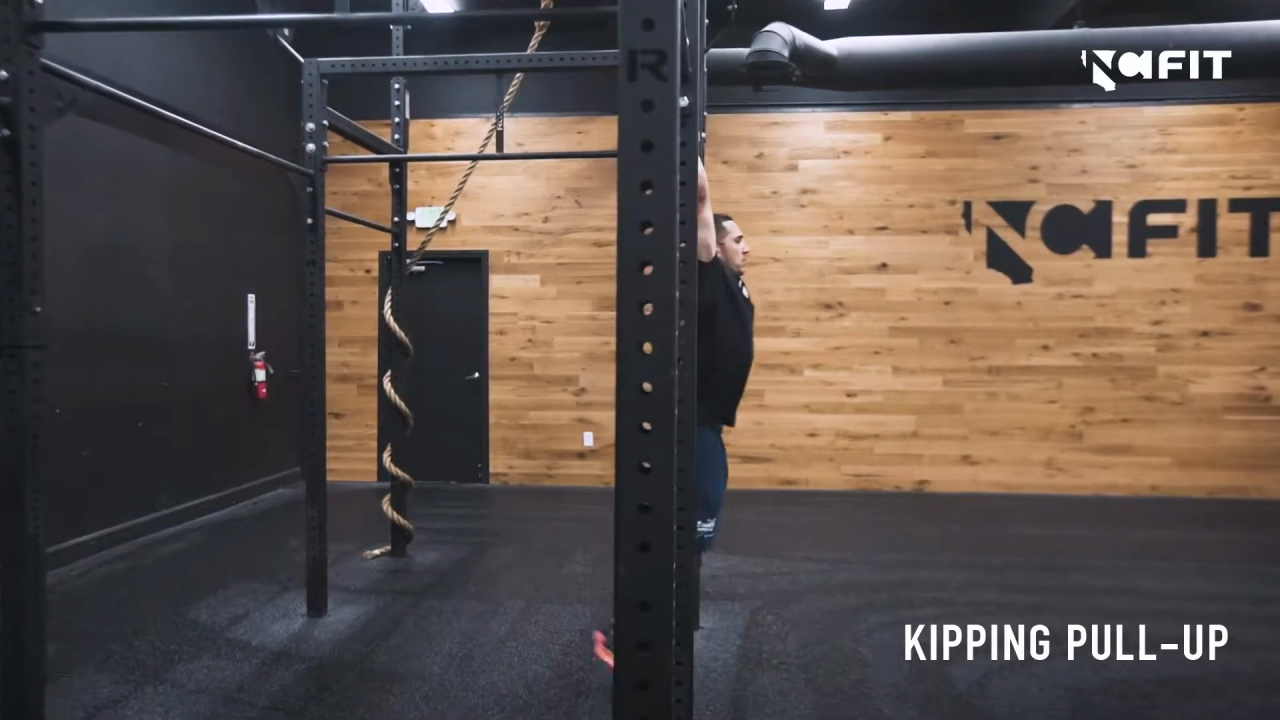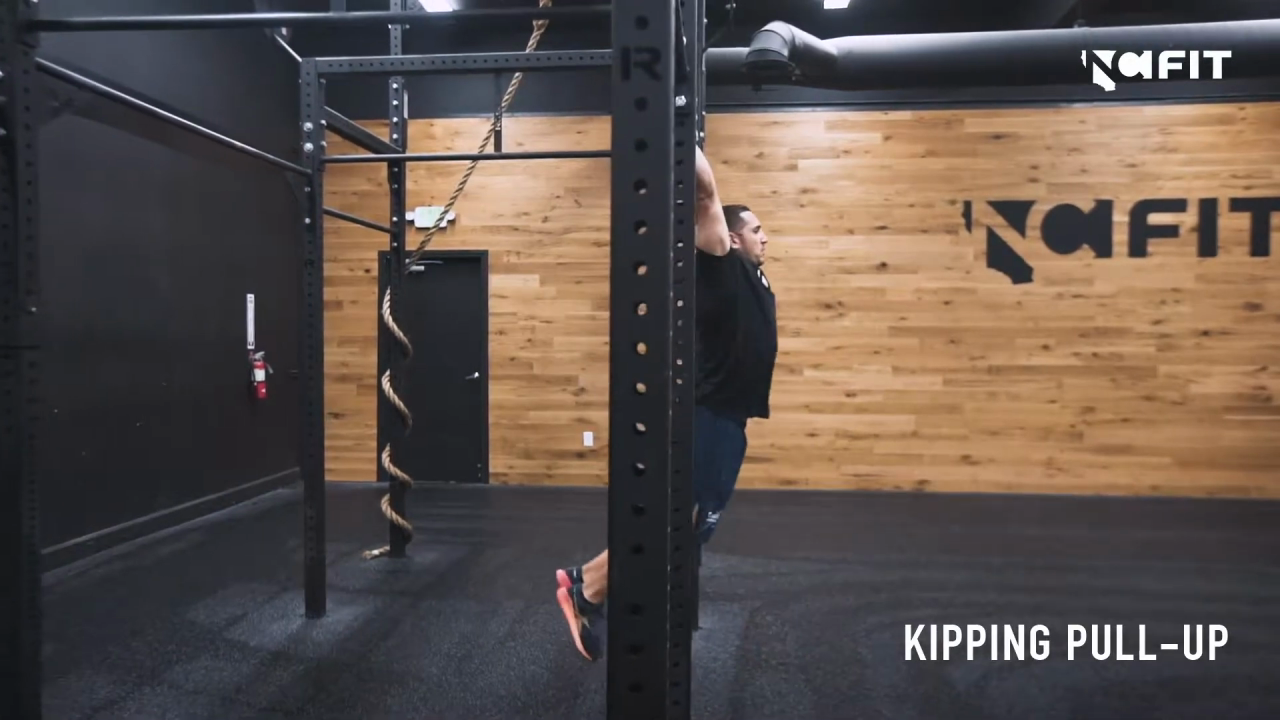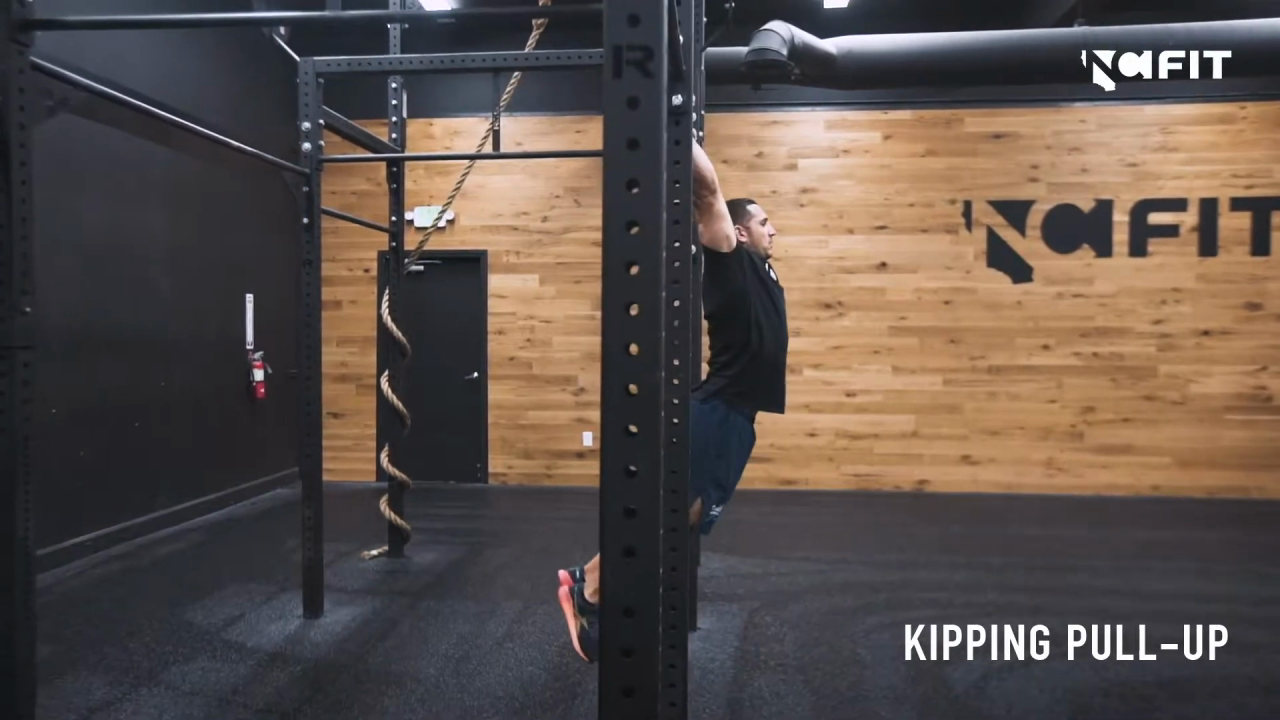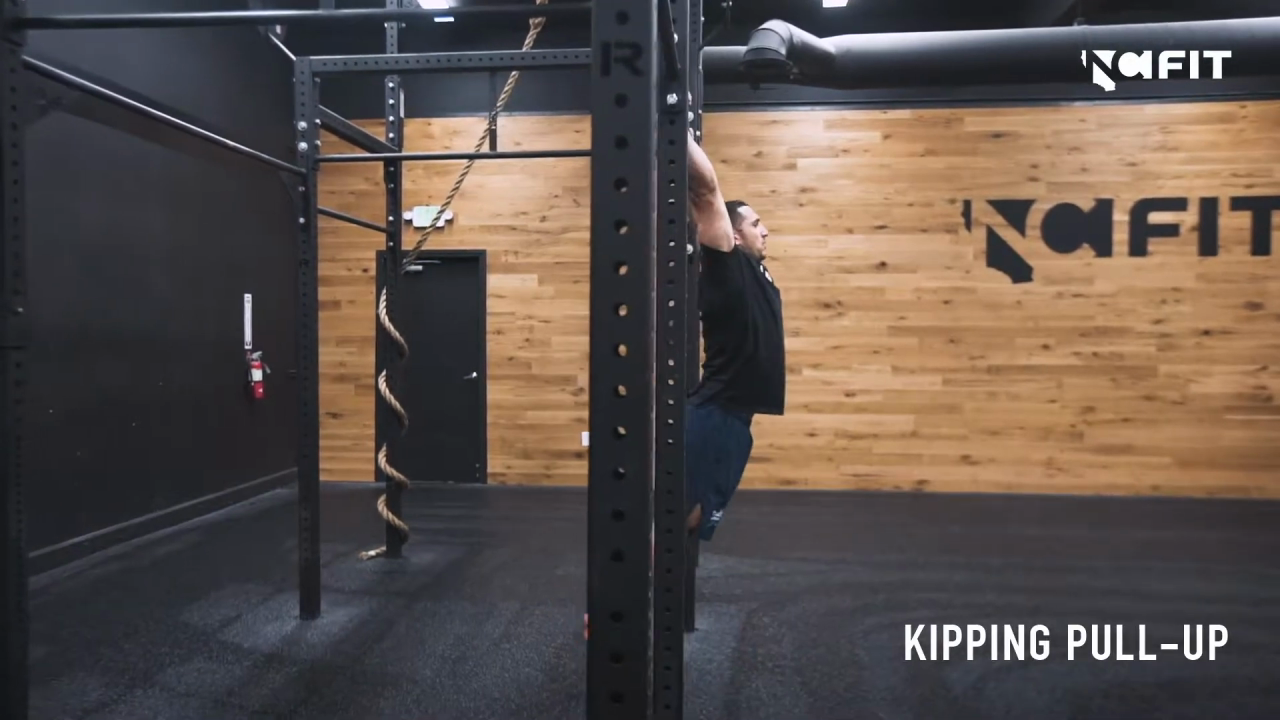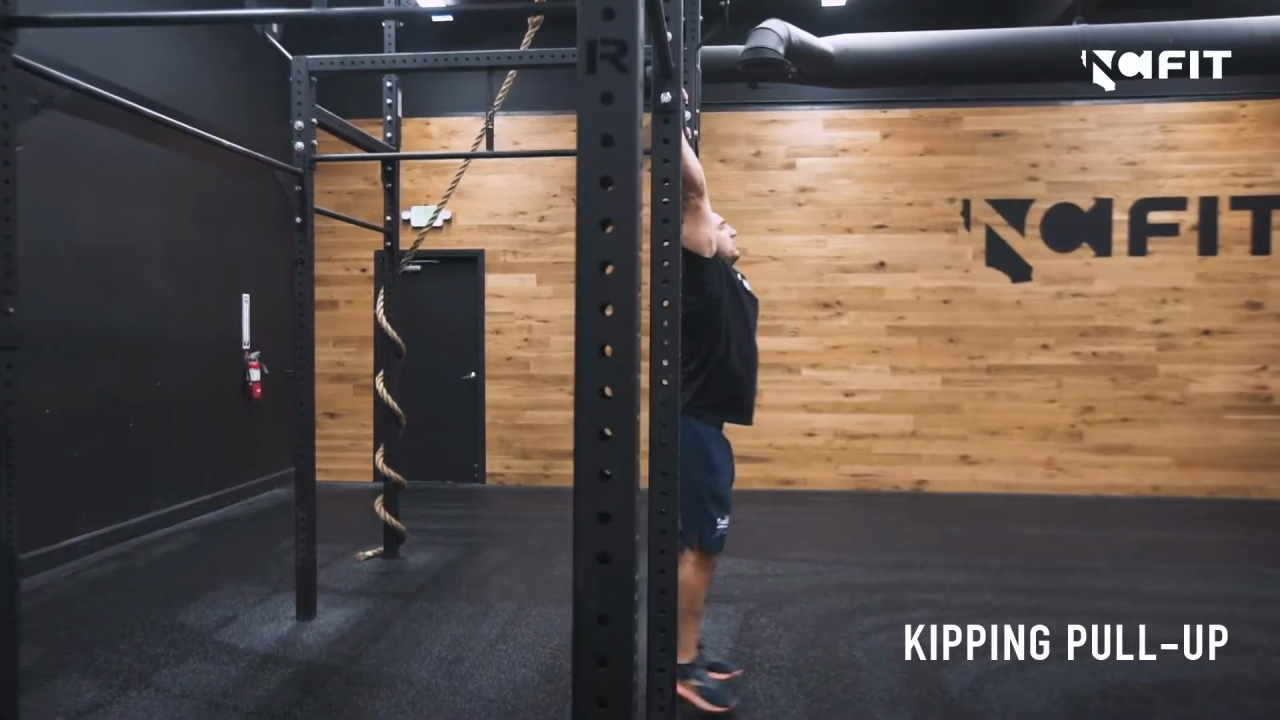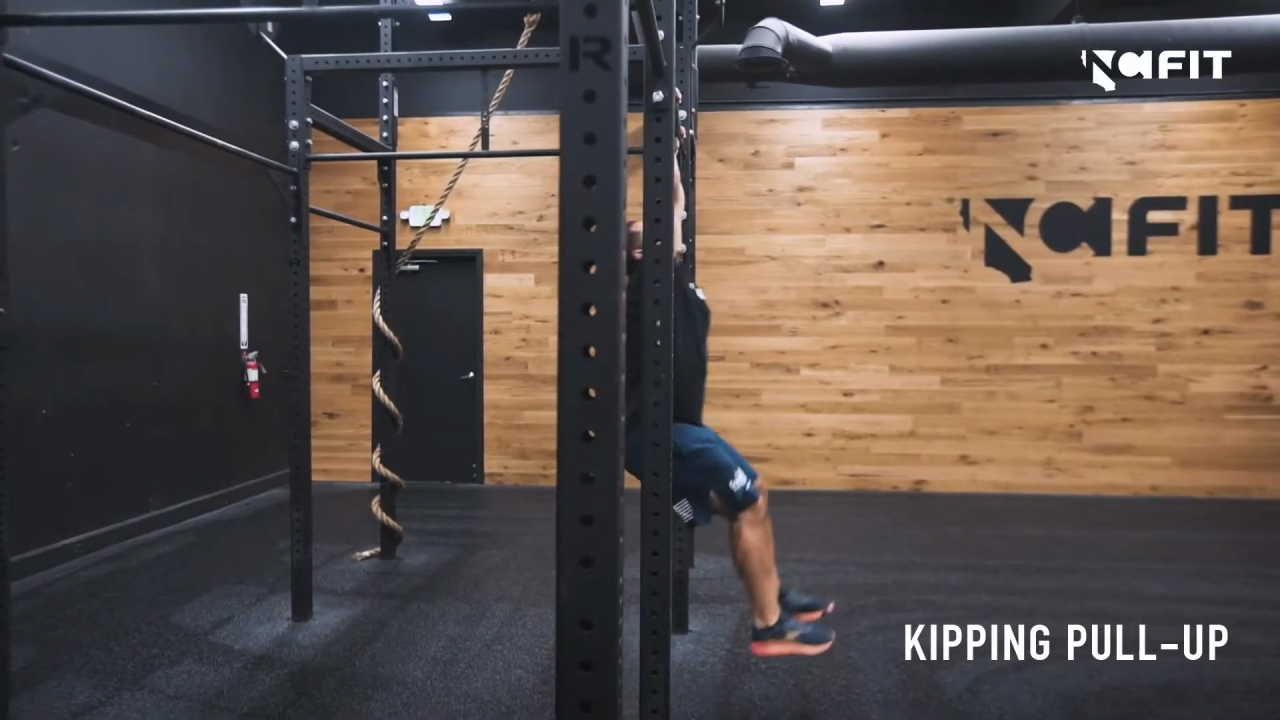
dt=0.1s
person 1, frame 1
left shoulder: (725, 284)
right shoulder: (707, 277)
left elbow: (702, 210)
right elbow: (697, 205)
left hip: (703, 426)
right hip: (690, 428)
left knee: (693, 536)
right ankle: (620, 634)
person 1, frame 2
left shoulder: (745, 277)
right shoulder: (725, 270)
left elbow: (707, 198)
right elbow: (706, 196)
right wrist: (688, 151)
left hip: (724, 419)
right hip: (711, 417)
left knee: (692, 526)
right ankle: (585, 593)
person 1, frame 3
left shoulder: (756, 270)
right shoulder: (732, 262)
right elbow: (707, 189)
right wrist: (686, 142)
left hip: (734, 414)
right hip: (720, 408)
left knee: (695, 517)
left ankle: (590, 583)
right ankle: (586, 589)
person 1, frame 4
left shoulder: (750, 276)
right shoulder: (727, 268)
right elbow: (705, 189)
left hip: (729, 415)
right hip: (716, 414)
left knee: (695, 520)
right knee: (680, 518)
person 1, frame 5
left shoulder: (722, 278)
right shoulder: (702, 271)
left elbow: (694, 196)
right elbow: (695, 194)
right wrist: (674, 132)
left hip: (699, 432)
right hip: (692, 431)
left knee: (707, 541)
right knee: (702, 544)
left ankle: (687, 650)
right ankle: (683, 664)
person 1, frame 6
left shoulder: (670, 279)
left elbow: (673, 209)
right elbow: (665, 209)
left hip: (671, 427)
left knee: (751, 501)
right knee: (750, 506)
left ankle: (777, 598)
right ankle: (770, 625)
